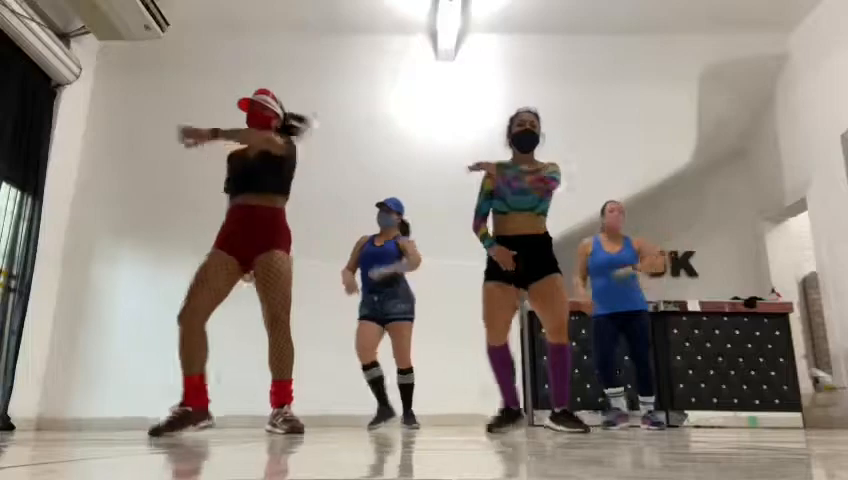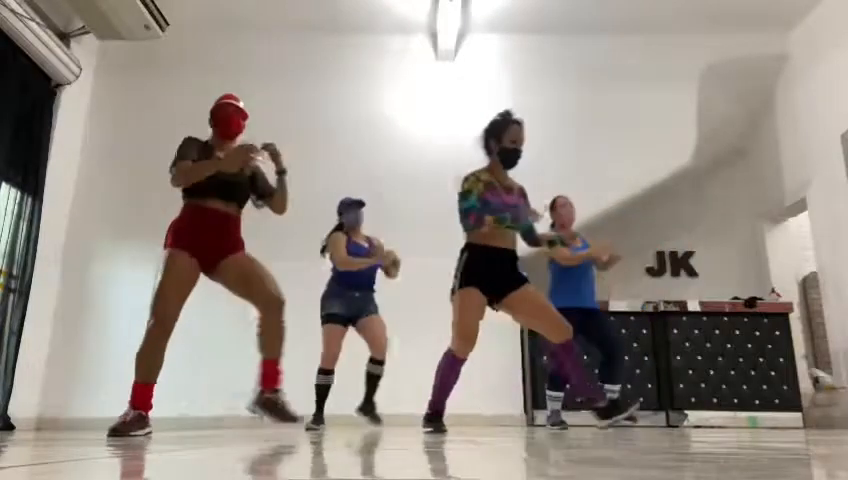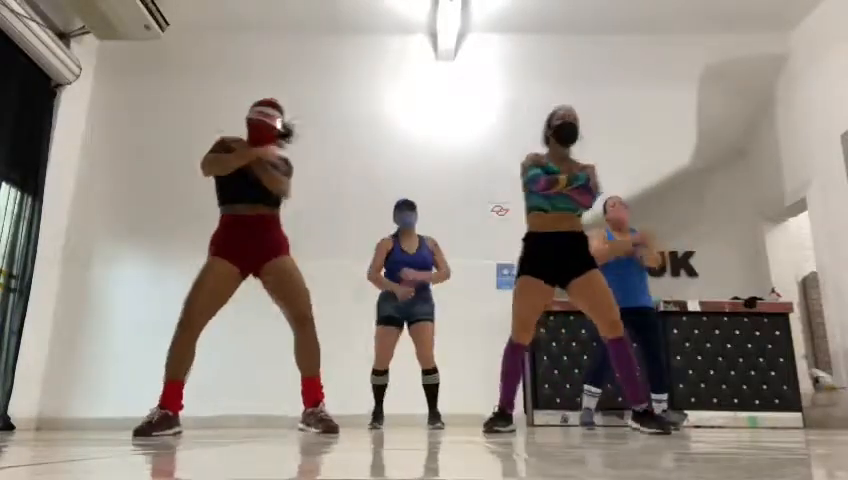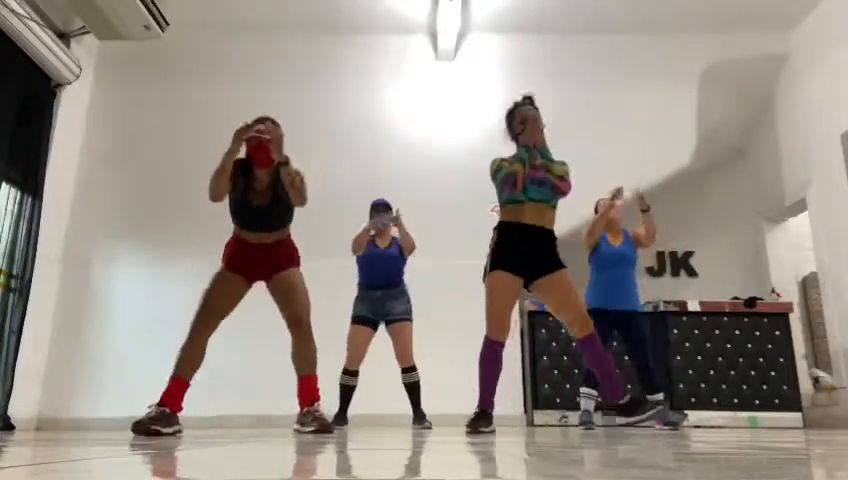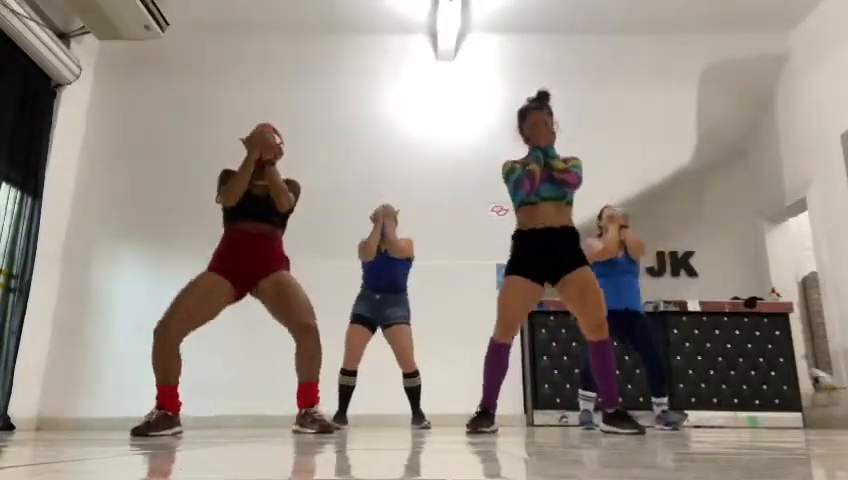
dt=1s
person 1, frame 1
left shoulder: (547, 170)
right shoulder: (492, 175)
left elbow: (545, 185)
right elbow: (478, 220)
left wrist: (503, 169)
right wrist: (491, 247)
left hip: (539, 252)
right hip: (503, 254)
left knee: (559, 327)
right knee: (496, 336)
left ankle: (560, 410)
right ankle: (510, 408)
person 1, frame 2
left shoulder: (519, 190)
right shoulder: (474, 181)
left elbow: (531, 237)
right elbow: (470, 223)
right wrist: (511, 217)
left hip: (509, 270)
right hip: (477, 265)
left knee: (561, 330)
right knee: (463, 344)
left ankle: (597, 402)
right ankle: (434, 411)
person 1, frame 3
left shoulder: (586, 172)
right shoulder: (534, 162)
left elbow: (586, 201)
right elbow: (535, 184)
right wrist: (578, 177)
left hip: (575, 251)
right hip: (538, 251)
left knee: (612, 324)
right knee: (521, 332)
left ankle: (640, 408)
right ankle: (504, 411)
person 1, frame 4
left shoulder: (557, 166)
right shoulder: (502, 164)
left elbow: (563, 187)
right elbow: (512, 184)
left wrist: (542, 146)
right wrist: (527, 146)
left hip: (544, 249)
right hip: (508, 246)
left knee: (582, 323)
right knee: (496, 330)
left ankle: (620, 400)
right ankle: (484, 411)
person 1, frame 5
left shoulder: (570, 162)
right shoulder: (513, 167)
left elbow: (572, 181)
right elbow: (526, 184)
left wrist: (549, 149)
right wrist: (536, 150)
left hip: (567, 249)
right hip: (528, 249)
left knee: (598, 325)
right knee: (504, 330)
left ankle: (612, 411)
right ankle: (486, 410)
person 2, frame 1
left shoulder: (284, 146)
right shoulder: (236, 158)
left elbow: (268, 141)
left wrist: (212, 133)
left hip: (271, 236)
right hip: (231, 237)
left knee: (278, 322)
right knee: (190, 315)
left ankle: (282, 409)
right ankle: (194, 405)
person 2, frame 2
left shoulder: (250, 167)
right shoulder: (193, 147)
left elbow: (279, 207)
right elbow: (178, 178)
left wrist: (281, 170)
right wrist: (226, 163)
left hip: (229, 245)
right hip: (188, 237)
left knee: (274, 300)
right knee: (161, 320)
left ankle: (269, 392)
right ankle: (138, 410)
person 2, frame 3
left shoulder: (280, 162)
right shoulder: (227, 148)
left elbow: (282, 189)
right elbow: (209, 167)
left wrist: (253, 161)
right wrist: (254, 153)
left hip: (270, 243)
right hip: (229, 243)
left knee: (303, 317)
right knee: (188, 321)
left ankle: (314, 407)
right ankle: (167, 410)
person 2, frame 4
left shoulder: (287, 175)
right shoulder: (236, 172)
left elbow: (300, 200)
right elbow: (215, 194)
left wrist: (282, 158)
right wrist: (230, 151)
left hip: (281, 257)
right hip: (240, 257)
left knee: (300, 322)
right knee: (201, 325)
left ankle: (309, 408)
right ankle: (167, 409)
person 2, frame 5
left shoulder: (289, 186)
right shoulder: (231, 176)
left elbow: (283, 205)
right elbow: (228, 199)
left wrist: (269, 162)
right wrist: (251, 156)
left hip: (270, 264)
right hip: (227, 261)
left knee: (308, 327)
right knee: (165, 330)
left ankle: (308, 410)
right ankle: (167, 411)
person 3, frame 1
left shoulder: (634, 244)
right shoulder: (588, 245)
left elbow: (659, 262)
right elbow: (579, 276)
left wrist: (634, 269)
right wrist: (582, 293)
left hip: (635, 310)
right hip: (604, 313)
left knee: (642, 360)
right knee: (604, 359)
left ankle: (648, 411)
right ankle: (618, 410)
person 3, frame 2
left shoulder: (582, 239)
right shoulder: (552, 238)
left elbow: (601, 265)
right elbow: (565, 258)
left wrist: (610, 259)
right wrist: (594, 253)
left hip: (589, 308)
right hip: (563, 308)
left knee: (614, 349)
left ankle: (612, 403)
right ankle: (554, 411)
person 3, frame 3
left shoulder: (641, 236)
right shoulder: (600, 236)
left elbow: (655, 260)
right elbow: (597, 256)
left wrist: (637, 249)
right wrist: (630, 243)
left hip: (641, 307)
left knee: (656, 356)
right knee: (604, 355)
left ankle: (661, 409)
right ankle: (587, 408)
person 3, frame 4
left shoulder: (631, 237)
right shoulder: (595, 238)
left elbow: (650, 238)
right elbow: (594, 230)
left wrist: (645, 209)
right wrist: (607, 206)
left hip: (629, 309)
right hip: (599, 308)
left knee: (643, 360)
left ankle: (660, 410)
right ankle: (586, 411)
person 3, frame 5
left shoulder: (629, 243)
right shoulder: (593, 244)
left elbow: (636, 252)
right elbow: (608, 252)
left wrist: (625, 226)
right wrist: (612, 226)
left hip: (633, 312)
right hip: (603, 311)
left knee: (654, 360)
left ankle: (662, 412)
right ankle: (586, 412)
person 4, frame 1
left shoulder: (403, 242)
right shoulder: (364, 242)
left elbow: (415, 261)
right elbow: (348, 269)
left wrist: (385, 270)
right wrist: (348, 280)
left hip: (397, 300)
right hip: (370, 303)
left knee: (402, 357)
right knee: (365, 353)
left ankle: (407, 412)
right ankle: (384, 407)
person 4, frame 2
left shoulder: (375, 243)
right shoulder: (337, 238)
left elbow: (391, 273)
right elbow: (341, 263)
left wrist: (394, 263)
right wrist: (374, 260)
left hip: (365, 302)
right hip: (337, 300)
left knee: (380, 346)
right knee: (330, 355)
left ankle: (368, 403)
right ankle: (318, 413)
person 4, frame 3
left shoulder: (429, 243)
right shoulder: (387, 244)
left elbow: (445, 272)
right elbow: (372, 275)
left wrist: (421, 276)
right wrist: (395, 288)
left hip: (421, 302)
right hip: (391, 302)
left knee: (427, 358)
right knee: (382, 357)
left ankle: (434, 412)
right ankle: (378, 411)
person 4, frame 4
left shoulder: (399, 242)
right shoulder: (364, 241)
left elbow: (410, 248)
right elbow: (355, 249)
left wrist: (401, 227)
right wrist: (367, 229)
left hip: (396, 299)
right hip: (366, 300)
left knee: (405, 357)
right knee: (353, 359)
left ankle: (418, 413)
right ankle: (341, 413)
person 4, frame 5
left shoulder: (406, 244)
right shoulder: (365, 245)
left elbow: (394, 250)
right elbow: (368, 255)
left wrist: (388, 221)
right wrist: (377, 223)
left hip: (395, 304)
right hip: (366, 303)
left knee: (407, 362)
right knee: (350, 360)
left ankle: (417, 414)
right ankle: (341, 413)
